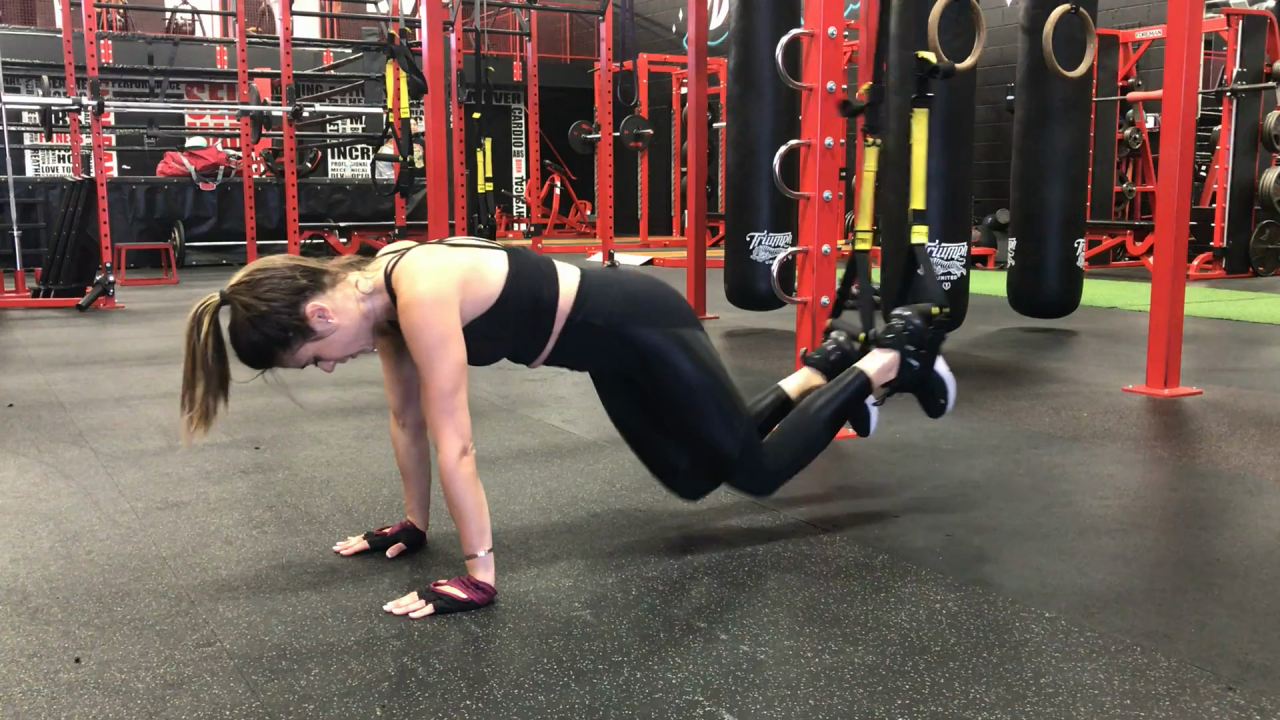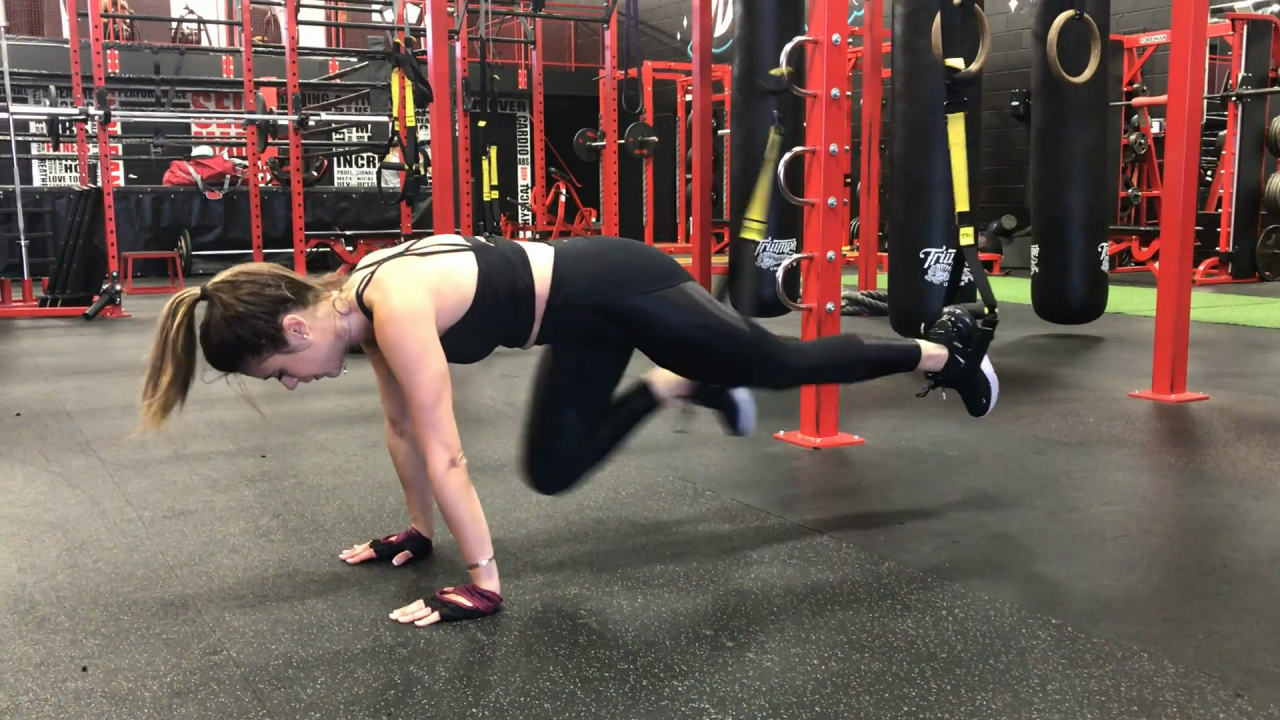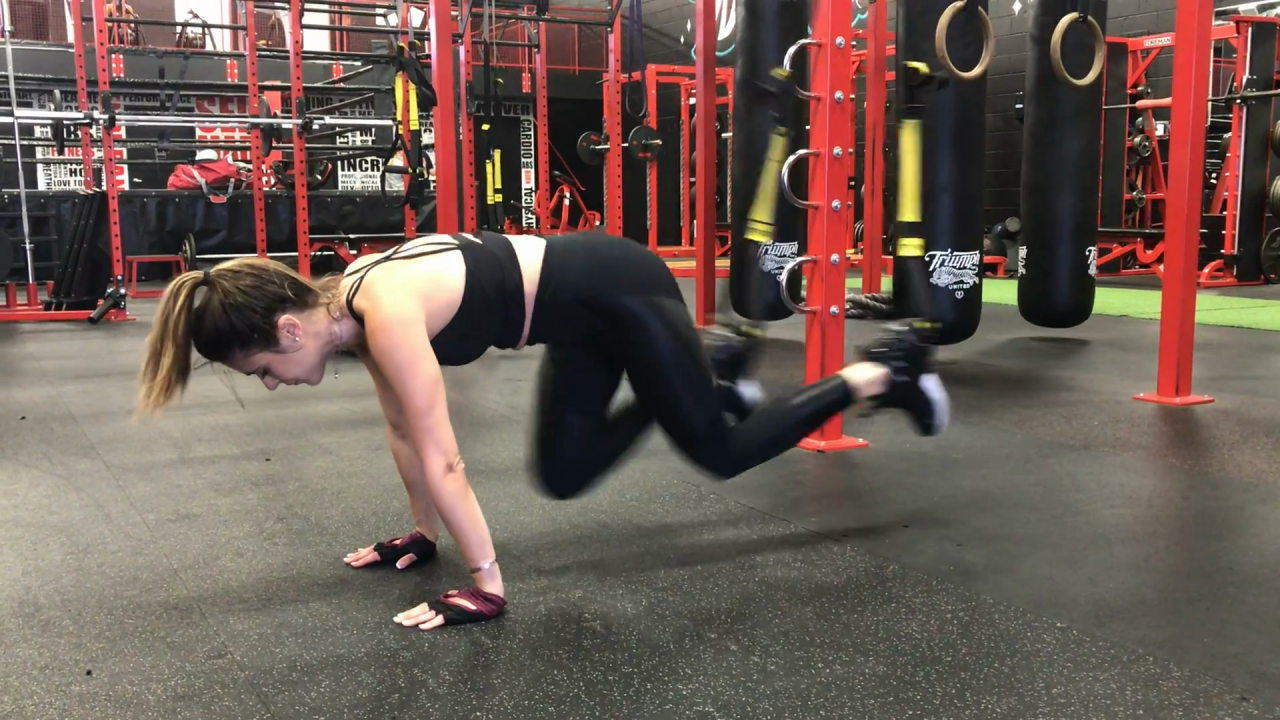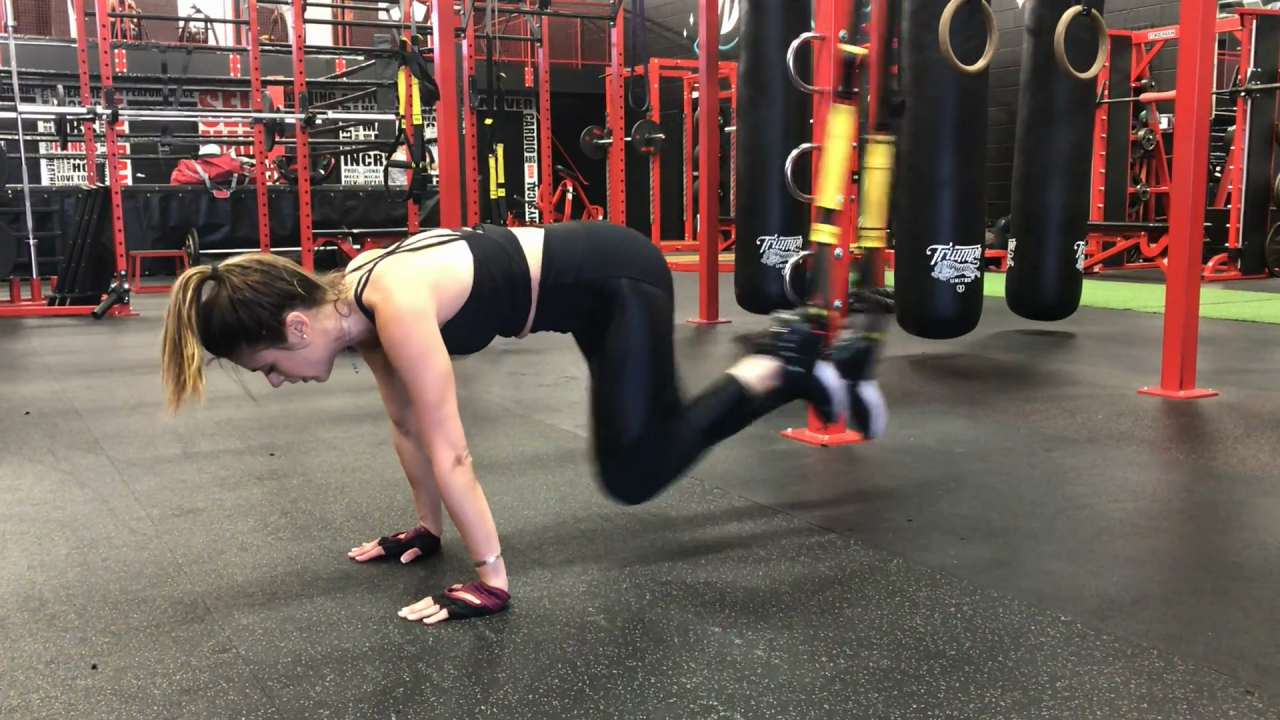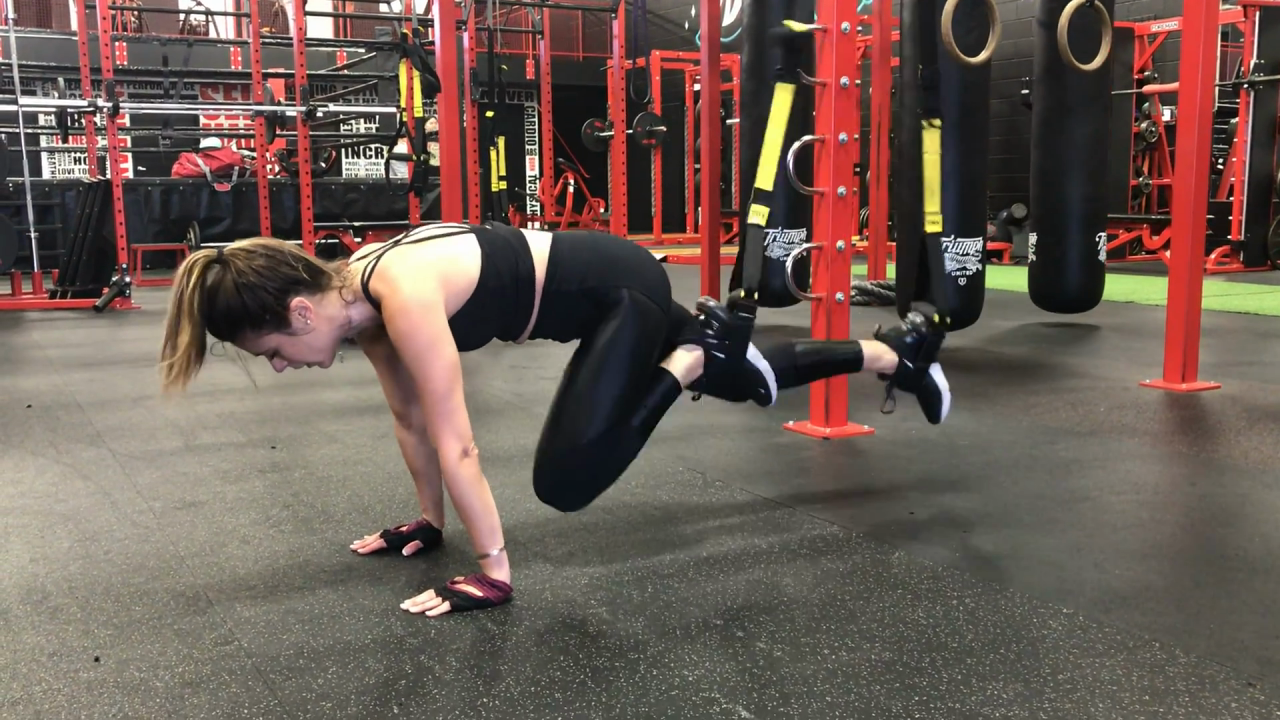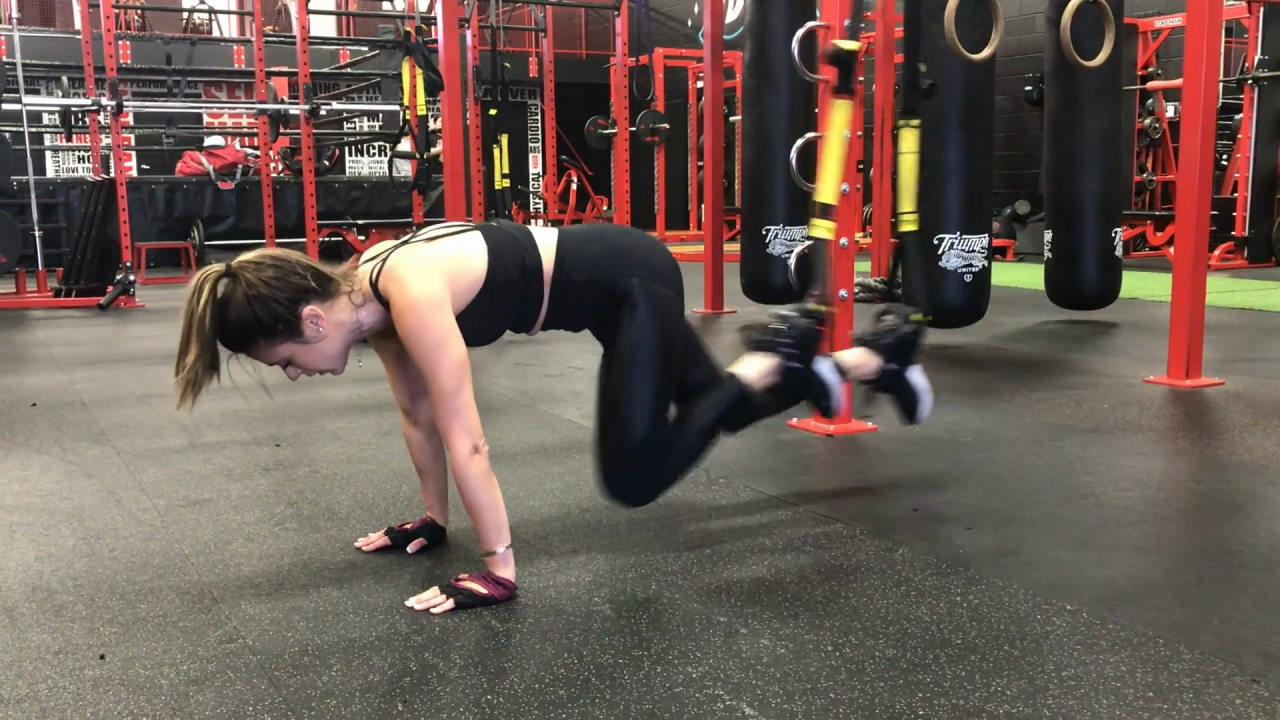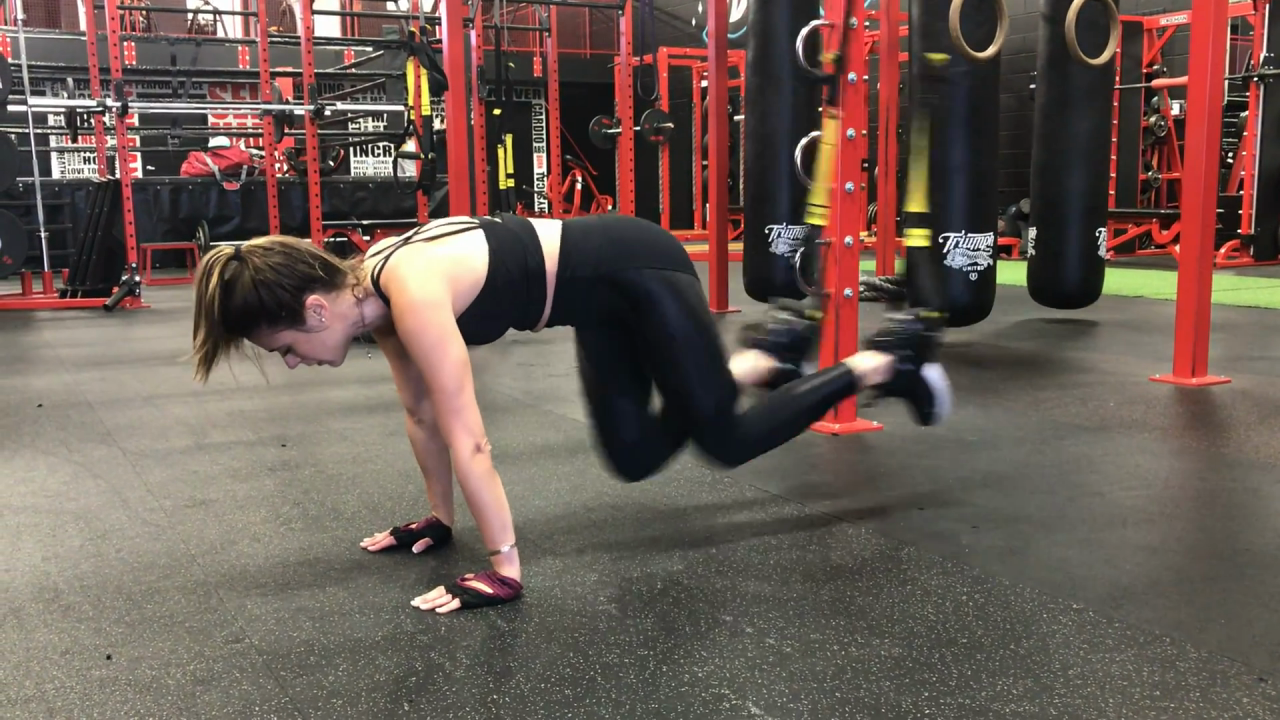
dt=0.7s
person 1, frame 1
left shoulder: (419, 293)
right shoulder: (373, 291)
left elbow: (453, 440)
right elbow: (406, 418)
left wrist: (480, 573)
right wrist: (412, 523)
left hip: (637, 327)
right hip: (605, 343)
left knee: (756, 474)
right knee: (693, 481)
left ankle: (892, 359)
right ankle: (820, 374)
person 1, frame 2
left shoulder: (394, 310)
right shoulder: (359, 301)
left elbow: (443, 455)
right elbow: (402, 428)
left wrist: (483, 580)
right wrist: (418, 530)
left hip: (620, 289)
right hip: (585, 302)
left knee: (784, 364)
right knee: (551, 470)
left ankle: (946, 351)
right ankle: (683, 385)
person 1, frame 3
left shoulder: (386, 314)
right shoulder: (346, 304)
left elbow: (442, 458)
right elbow: (404, 431)
left wrist: (486, 584)
right wrist: (422, 533)
left hip: (612, 294)
right hip: (579, 303)
left knee: (722, 450)
right knee: (564, 478)
left ankle: (880, 373)
right ankle: (706, 377)
person 1, frame 4
left shoulder: (395, 308)
right shoulder: (350, 302)
left elbow: (448, 450)
right elbow: (406, 424)
left wrist: (492, 579)
right wrist: (427, 527)
left hip: (614, 276)
right hip: (582, 280)
left knee: (634, 476)
right knee: (657, 426)
left ankle: (777, 364)
right ankle: (819, 370)
person 1, frame 5
left shoulder: (401, 297)
right shoulder: (358, 294)
left elbow: (452, 442)
right elbow: (409, 417)
left wrist: (494, 571)
right wrist: (429, 520)
left hip: (615, 286)
right hip: (588, 285)
left knee: (563, 480)
right knee: (736, 380)
left ankle: (695, 356)
right ankle: (898, 353)
person 1, frame 6
left shoulder: (410, 295)
right shoulder: (364, 292)
left elbow: (466, 439)
right elbow: (416, 413)
left wrist: (500, 568)
right wrist: (434, 518)
left hip: (628, 278)
right hip: (597, 281)
left knee: (633, 477)
right knee: (712, 394)
left ankle: (764, 361)
right ankle: (881, 357)
person 1, frame 7
left shoulder: (411, 293)
right shoulder: (371, 286)
left elbow: (465, 436)
right elbow: (419, 411)
left wrist: (505, 568)
right wrist: (439, 518)
left hip: (634, 270)
right hip: (597, 284)
left knee: (729, 441)
right knee: (632, 460)
left ankle: (887, 363)
right ankle: (754, 362)
